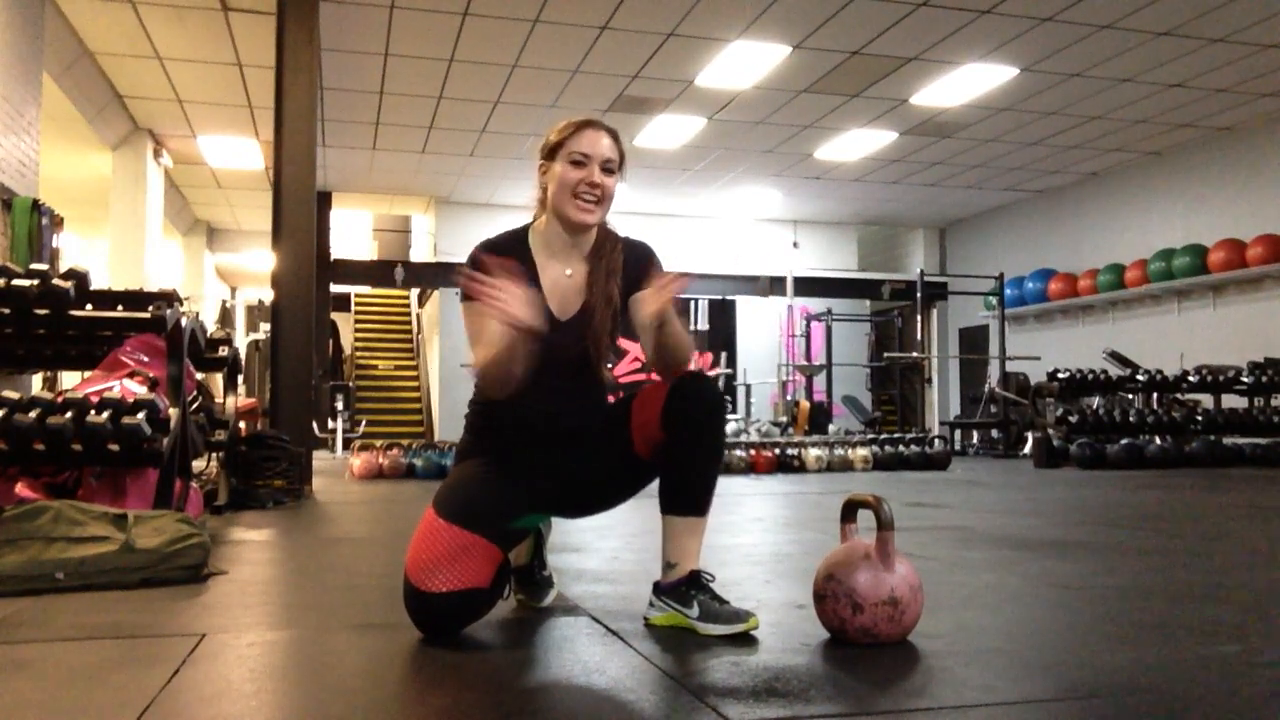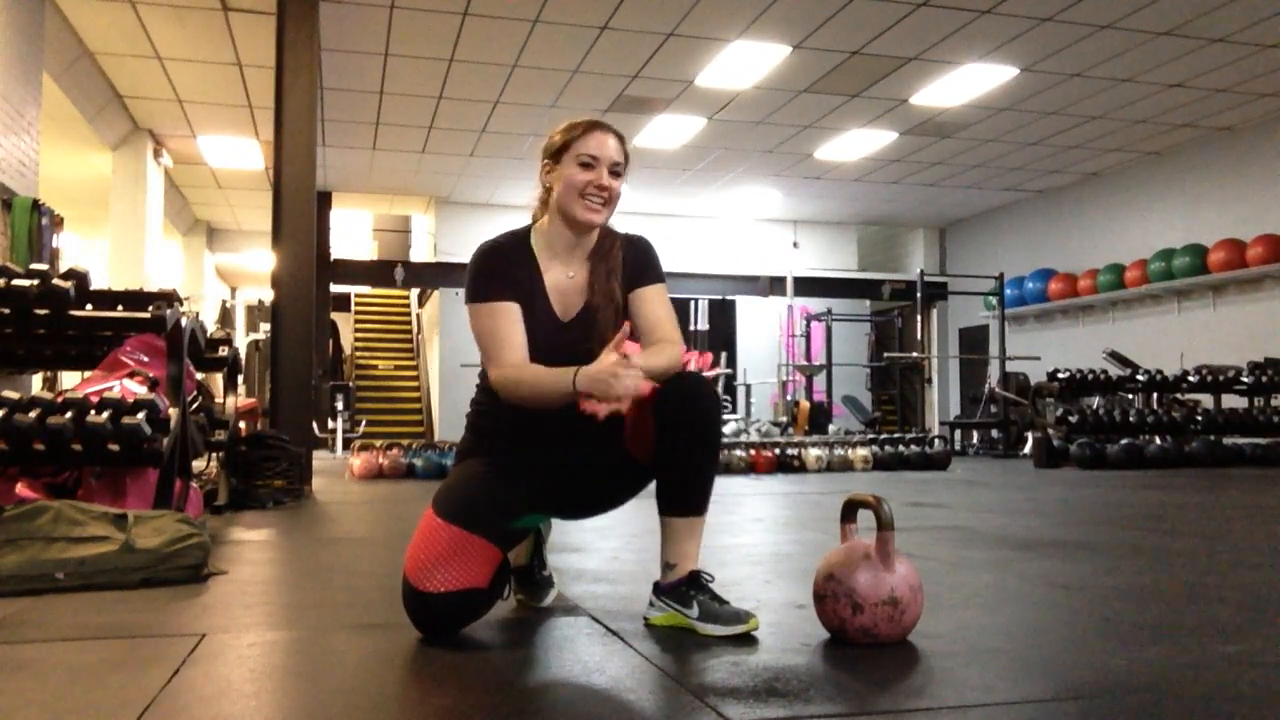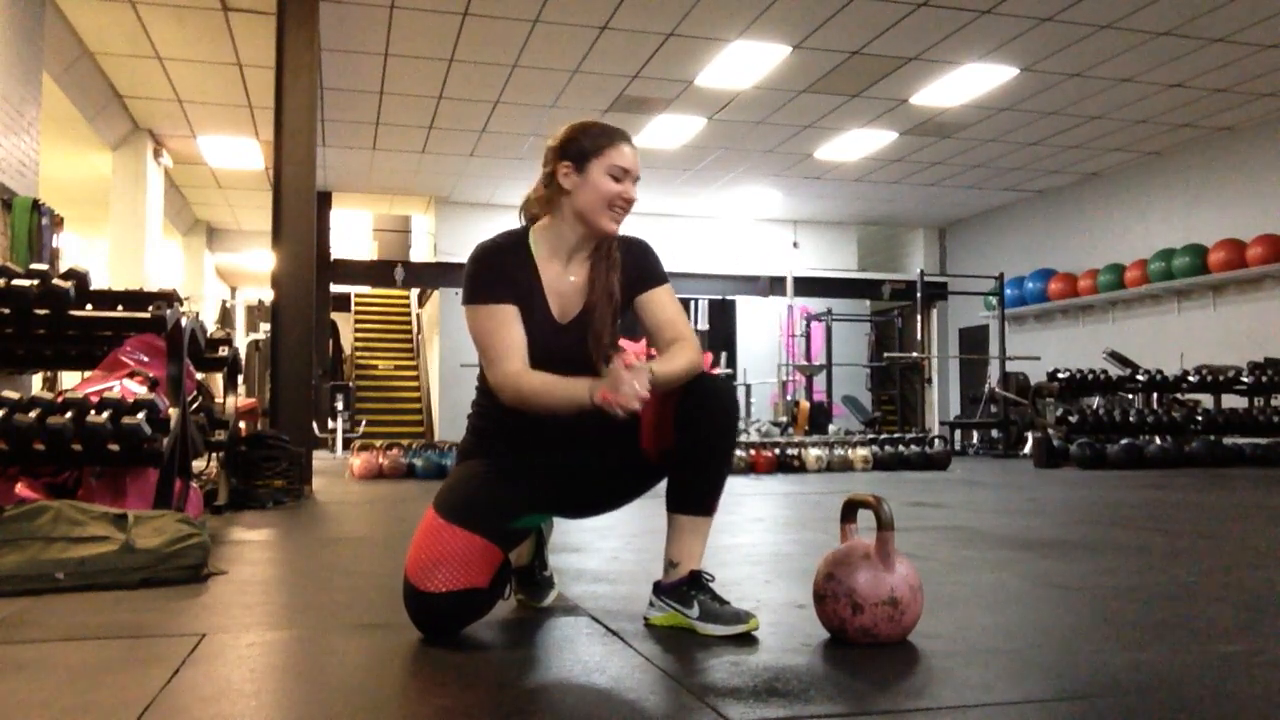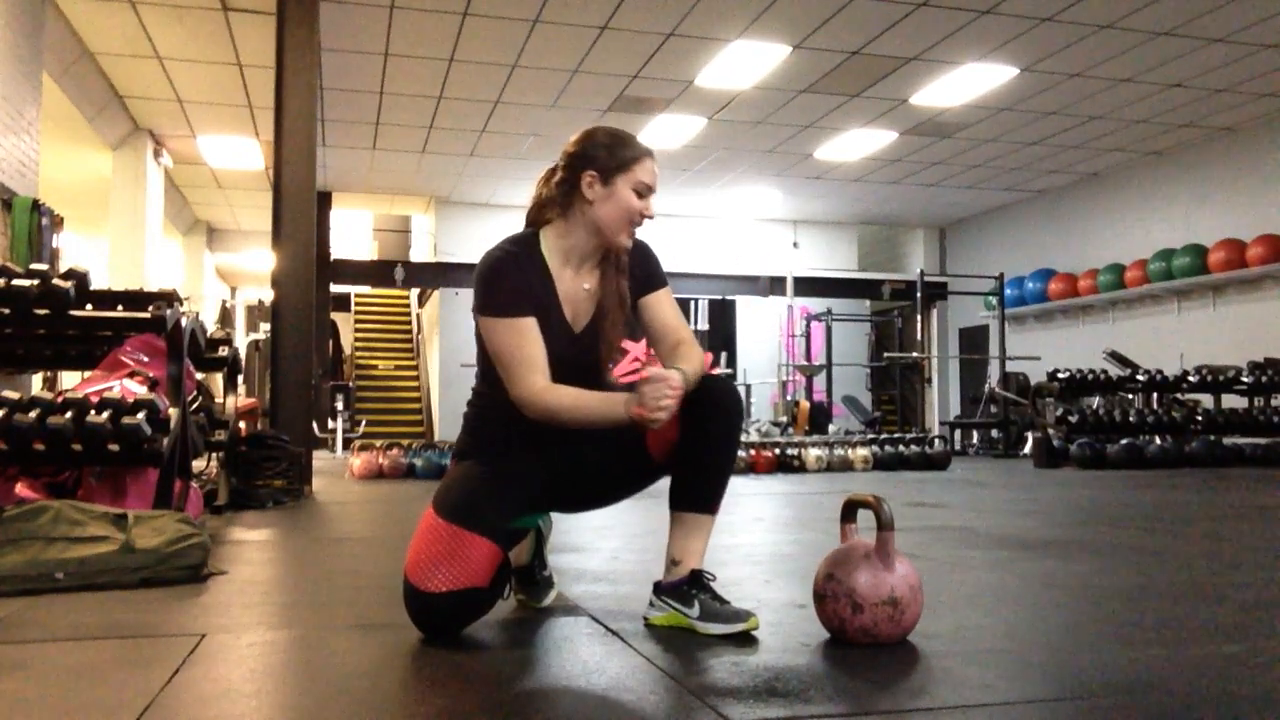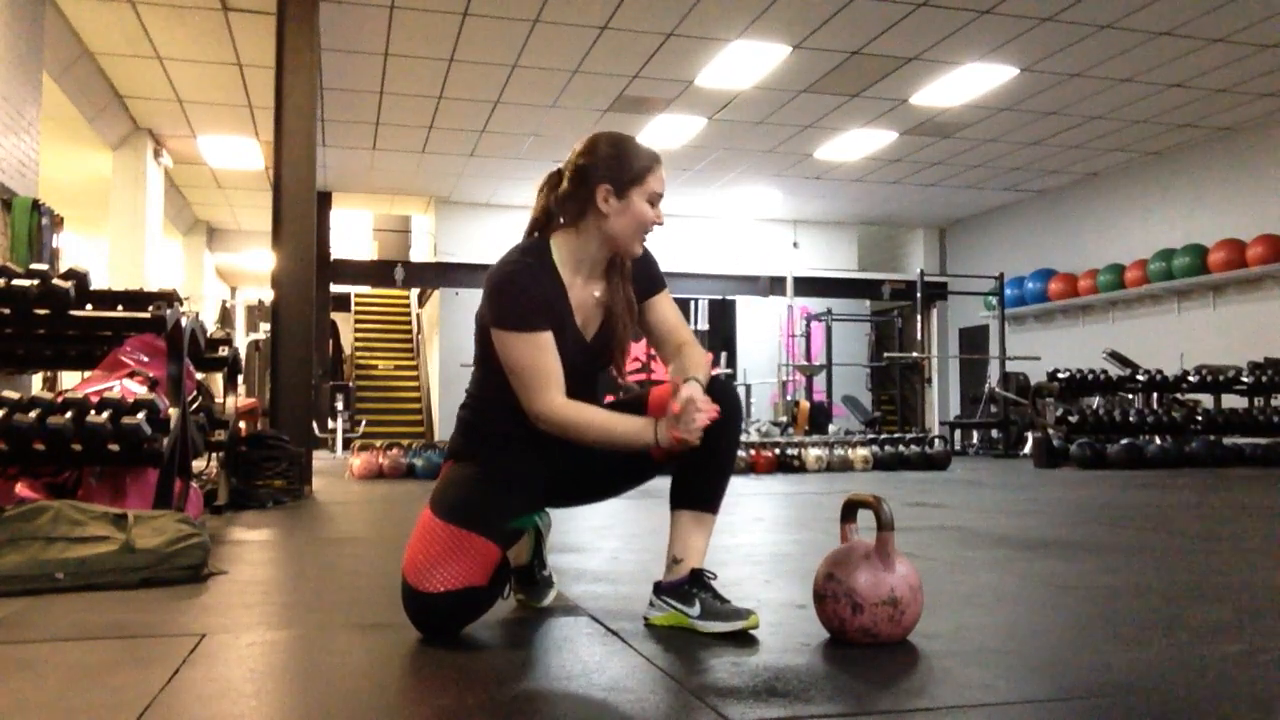
dt=0.2s
person 1, frame 1
left shoulder: (633, 260)
right shoulder: (498, 259)
left elbow: (672, 362)
right elbow: (495, 380)
left wrist: (660, 320)
right wrist: (522, 329)
left hip: (590, 448)
right hip: (504, 455)
left knee: (698, 397)
right knee: (436, 608)
left ankle: (679, 589)
right ankle: (523, 542)
person 1, frame 2
left shoulder: (634, 256)
right shoulder: (498, 260)
left elbow: (669, 351)
right elbow: (507, 376)
left wrist: (626, 374)
right wrist: (583, 380)
left hip: (594, 449)
right hip: (507, 455)
left knee: (693, 396)
right knee: (435, 608)
left ankle: (678, 590)
right ankle: (523, 542)
person 1, frame 3
left shoulder: (632, 258)
right shoulder: (497, 261)
left elbow: (685, 349)
right elbow: (510, 381)
left wrist: (643, 376)
right wrist: (601, 390)
left hip: (595, 449)
right hip: (508, 455)
left knee: (711, 397)
right knee: (436, 607)
left ankle: (679, 590)
right ankle: (523, 541)
person 1, frame 4
left shoulder: (635, 261)
right shoulder: (507, 268)
left elbow: (684, 347)
right elbow: (532, 394)
left wrist: (674, 380)
right wrist: (633, 404)
left hip: (588, 448)
right hip: (505, 454)
left knee: (716, 399)
right knee: (436, 607)
left ankle: (679, 588)
right ankle: (522, 542)
person 1, frame 5
left shoulder: (635, 266)
right shoulder: (519, 278)
left elbow: (684, 348)
right elbow: (547, 408)
left wrist: (690, 387)
right wrist: (661, 431)
left hip: (582, 447)
right hip: (499, 454)
left knee: (716, 401)
right knee: (435, 608)
left ankle: (680, 588)
right ankle: (521, 542)
